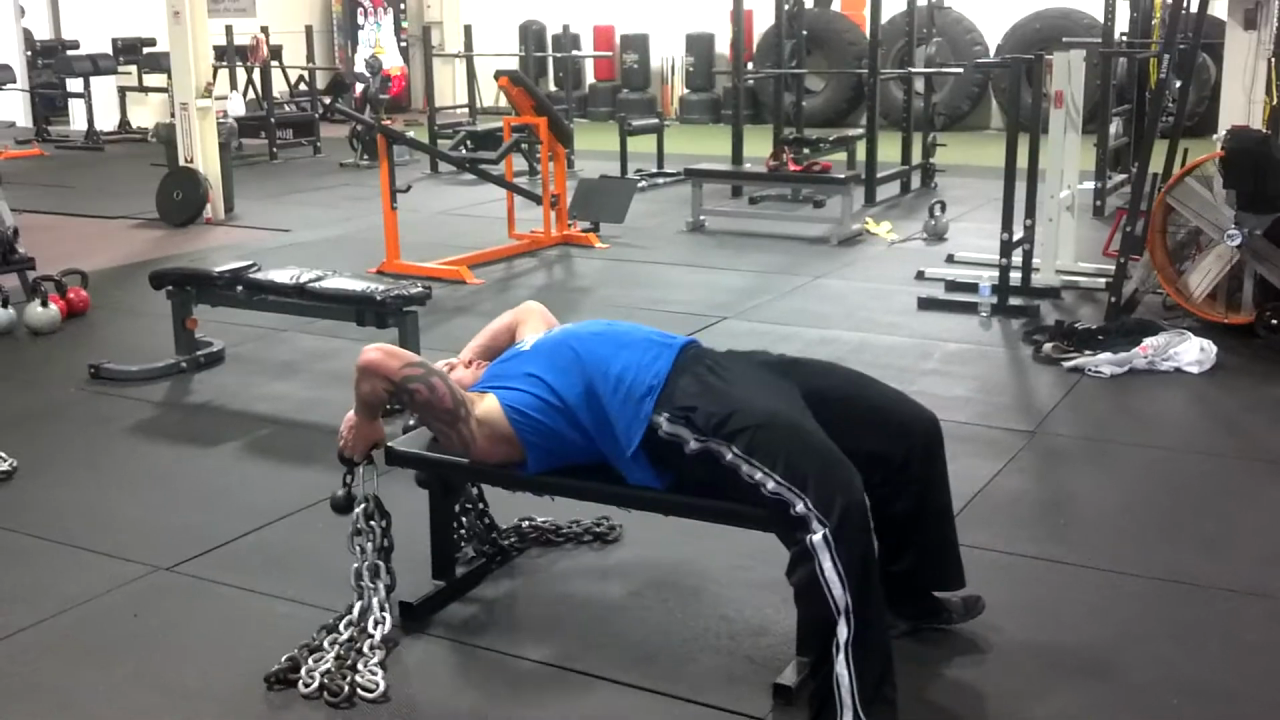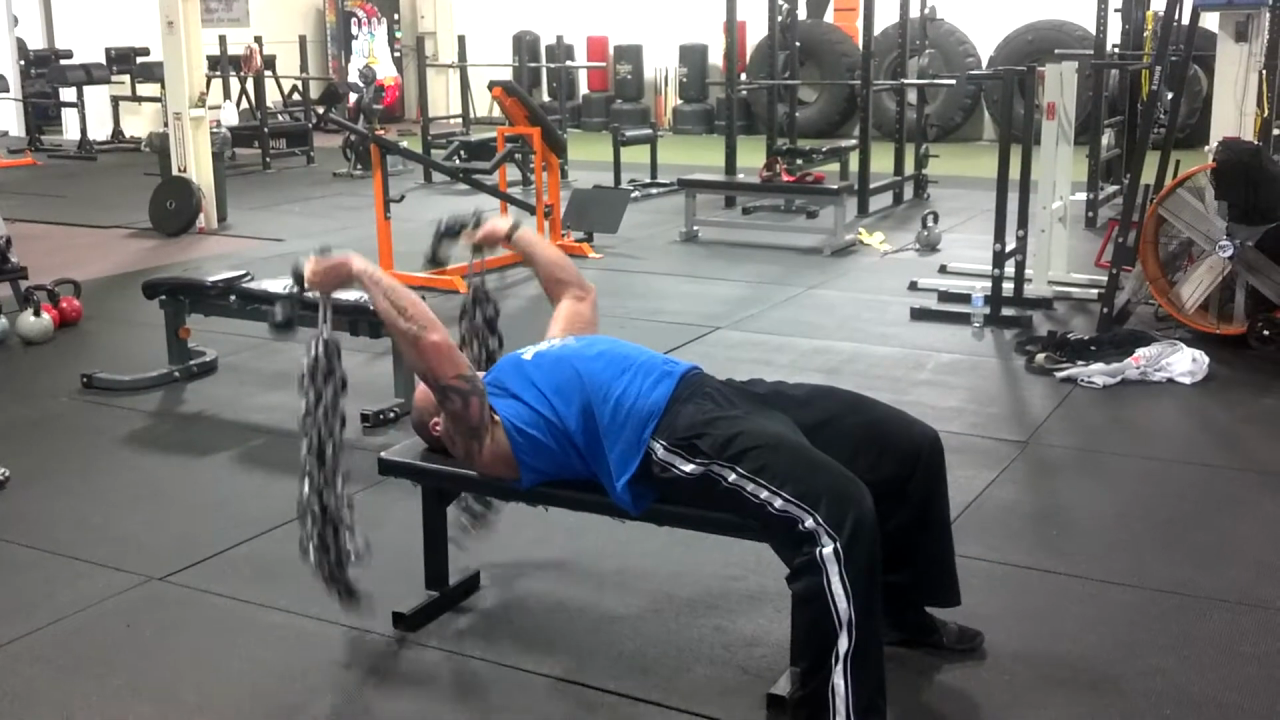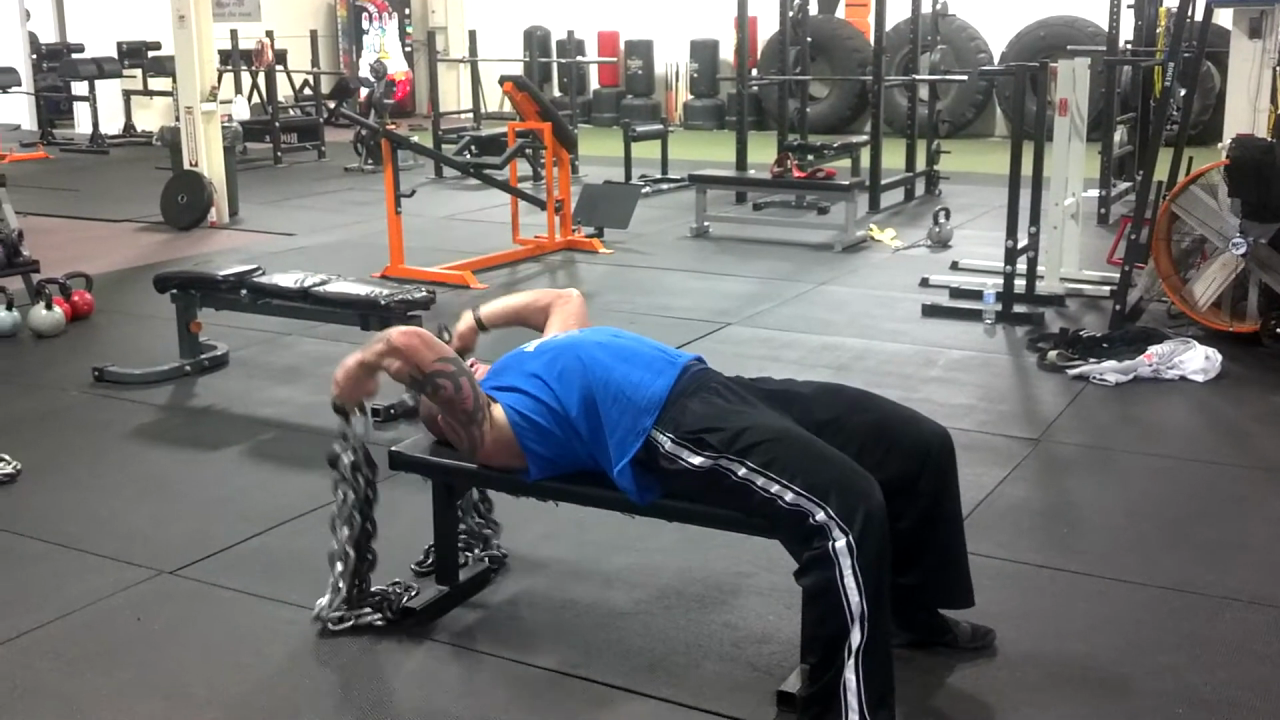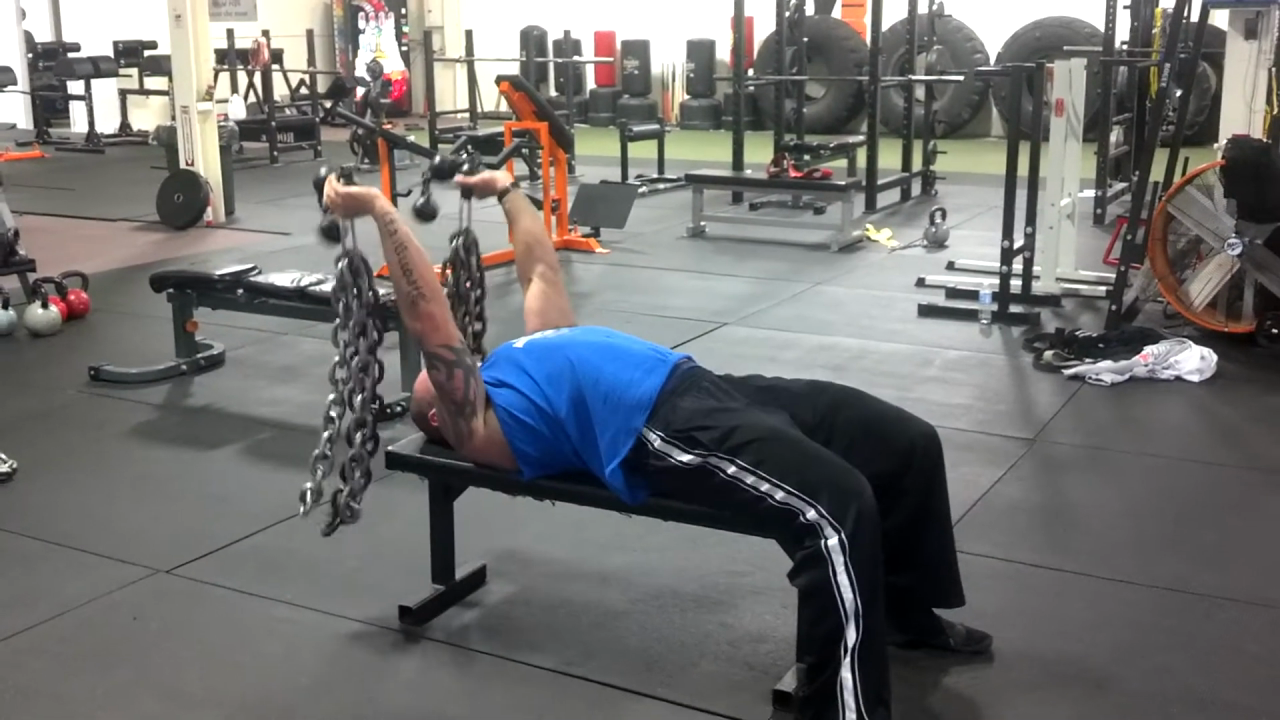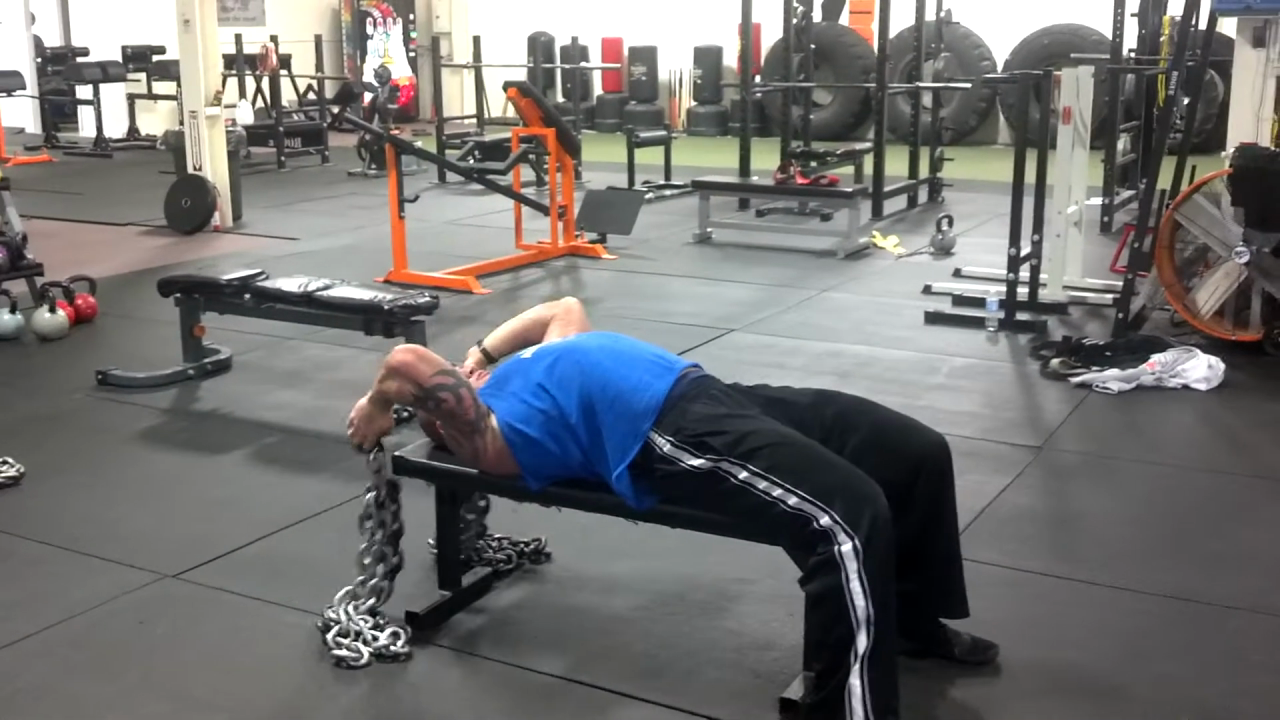
dt=1s
person 1, frame 1
left shoulder: (519, 367)
right shoulder: (482, 423)
left elbow: (531, 309)
right elbow: (379, 359)
left wrist: (463, 351)
right wrist: (365, 418)
right hip: (677, 410)
left knee: (908, 431)
right knee: (829, 498)
left ankle: (906, 593)
person 1, frame 2
left shoulder: (529, 378)
right shoulder: (484, 436)
left elbow: (577, 288)
right elbow: (431, 345)
left wrist: (509, 231)
right wrist: (353, 269)
left hip: (712, 393)
right hip: (672, 437)
left knee: (911, 446)
right knee: (837, 516)
left ankle: (899, 610)
person 1, frame 3
left shoulder: (532, 371)
right shoulder: (490, 428)
left elbow: (566, 297)
right elbow: (412, 346)
left wrist: (477, 318)
right wrist: (360, 364)
left hip: (715, 387)
right hip: (674, 429)
left knee: (920, 447)
right knee: (847, 510)
left ankle: (909, 610)
person 1, frame 4
left shoulder: (531, 360)
right shoulder: (478, 426)
left elbow: (542, 272)
right elbow: (427, 313)
left wrist: (506, 189)
right wrist: (375, 205)
left hip: (709, 388)
right hip: (665, 429)
left knee: (909, 444)
right knee: (837, 509)
left ankle: (907, 610)
person 1, frame 5
left shoulder: (528, 375)
right shoulder: (487, 434)
left elbow: (566, 308)
right elbow: (410, 362)
left wrist: (484, 346)
right wrist: (375, 404)
left hip: (709, 393)
right hip: (672, 436)
left knee: (918, 454)
right knee: (851, 517)
left ankle: (913, 621)
